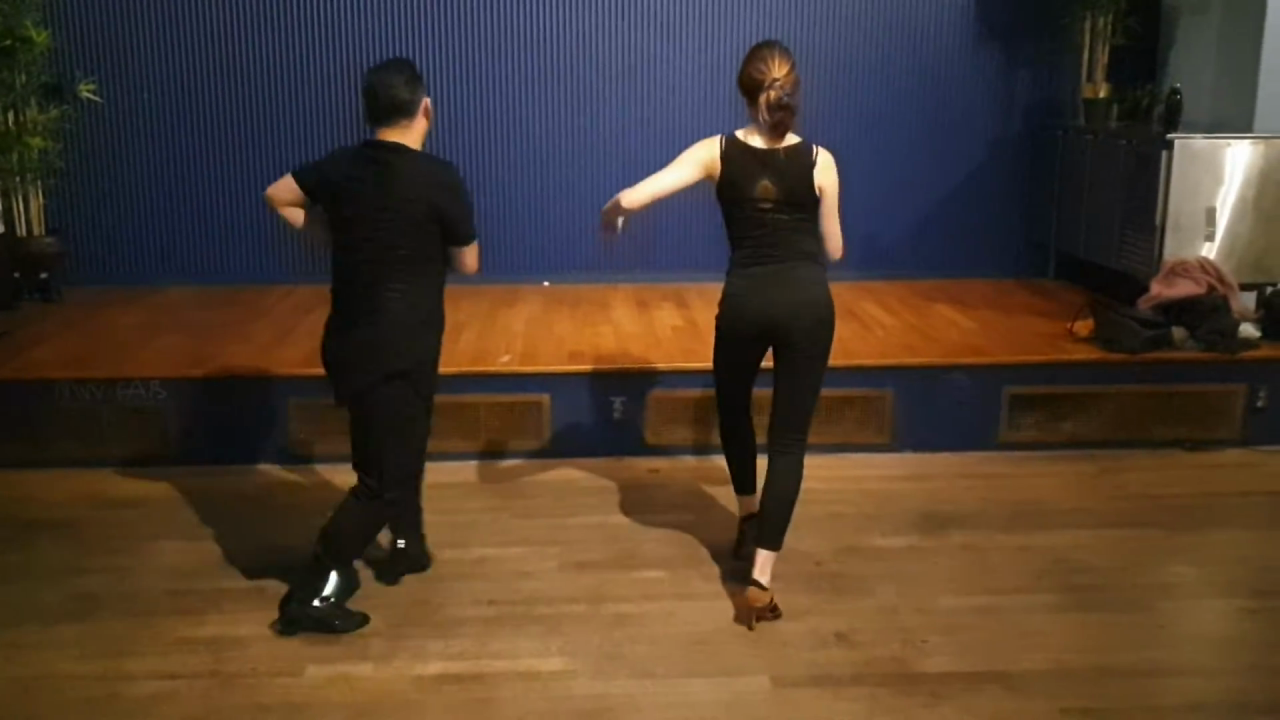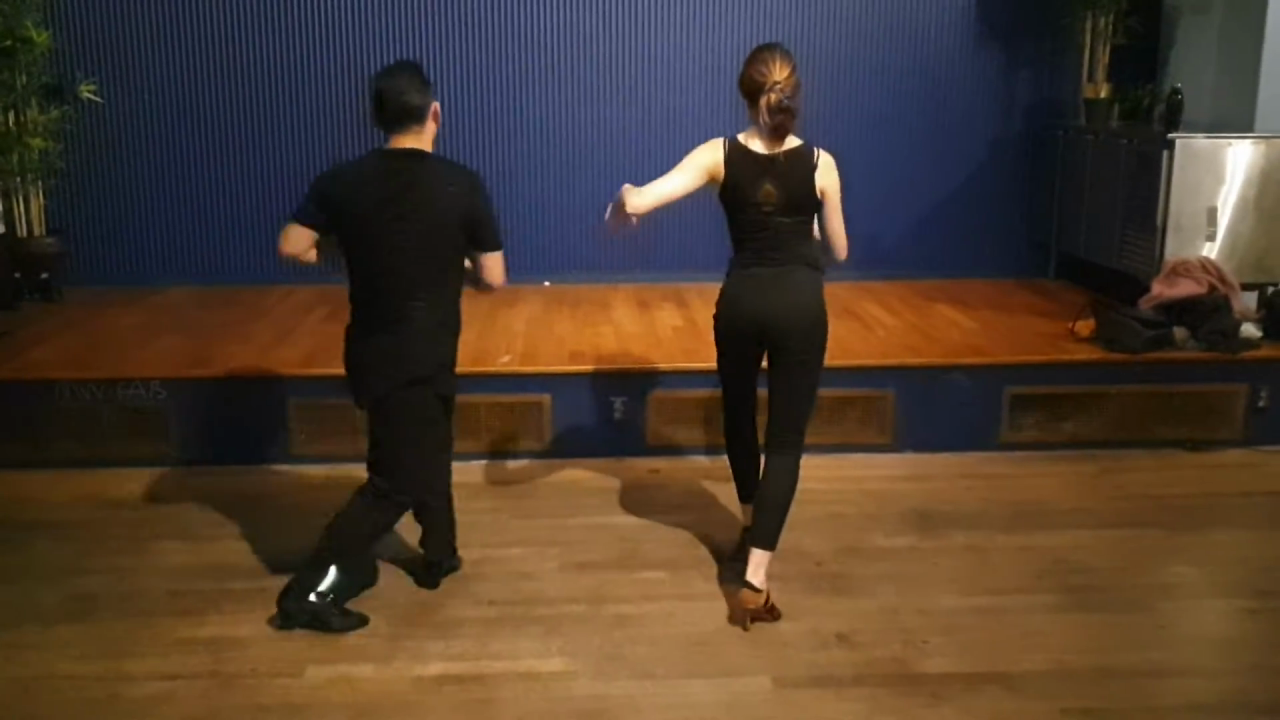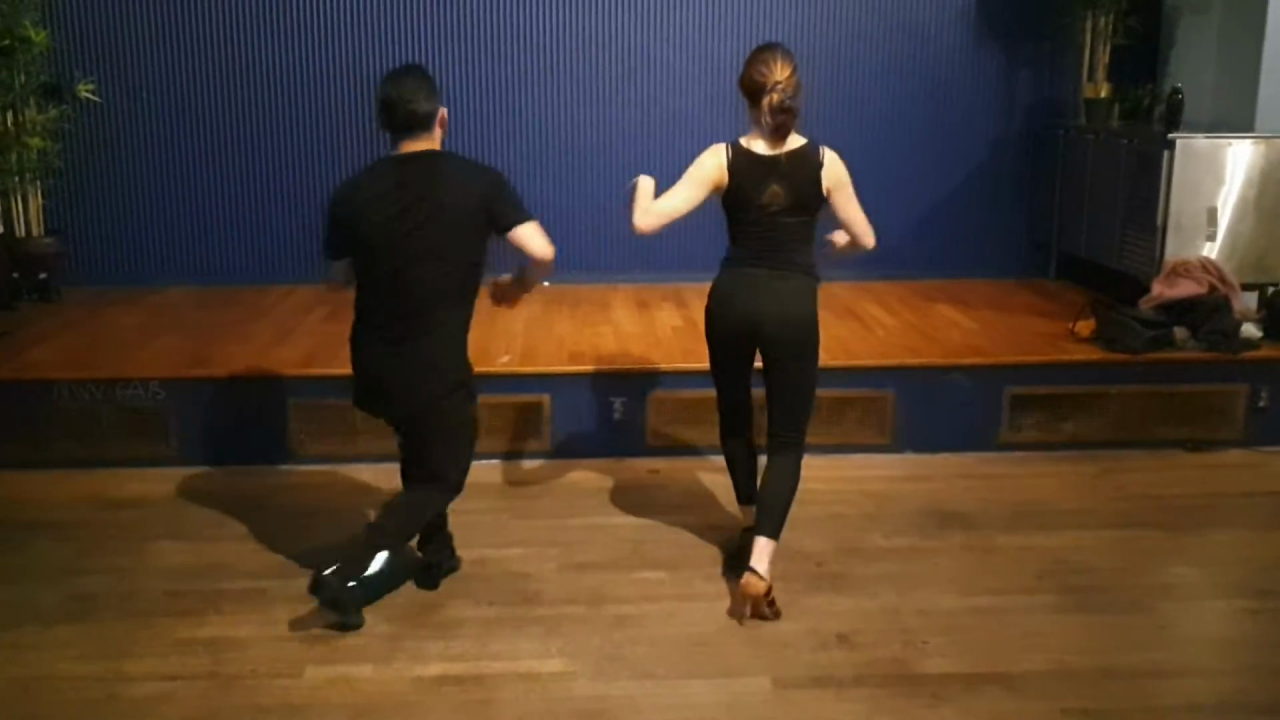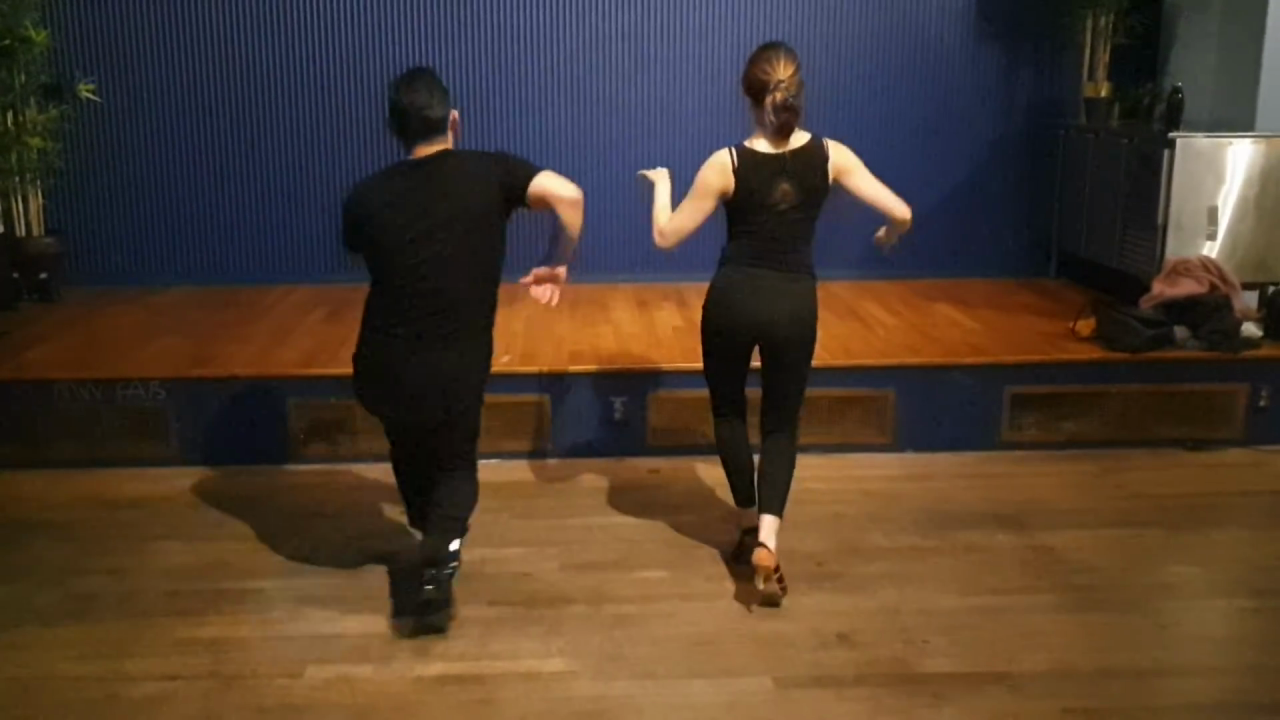
dt=0.1s
person 1, frame 1
left shoulder: (718, 152)
right shoulder: (818, 161)
left elbow: (630, 197)
right elbow: (833, 251)
left wrist: (612, 212)
left hip: (746, 301)
right hip: (806, 302)
left knee: (734, 409)
right knee: (789, 440)
left ankle: (749, 513)
right ankle: (760, 581)
person 1, frame 2
left shoulder: (717, 156)
right shoulder: (819, 164)
left elbow: (636, 205)
right elbow: (836, 252)
left wrist: (623, 198)
left hip: (739, 301)
right hip: (800, 305)
left knee: (737, 413)
right knee: (787, 443)
left ankle: (747, 524)
right ankle: (755, 582)
person 1, frame 3
left shoulder: (723, 160)
right shoulder: (824, 162)
left elbow: (646, 223)
right elbow: (865, 239)
left wrist: (643, 188)
right wrist: (837, 239)
left hip: (733, 301)
right hip: (793, 306)
left knee: (734, 416)
right knee: (787, 438)
left ankle: (750, 526)
right ankle: (759, 569)
person 1, frame 4
left shoulder: (724, 164)
right shoulder: (829, 156)
left elbow: (666, 236)
right elbow: (901, 214)
left wrist: (661, 187)
right wrist: (891, 233)
left hip: (734, 302)
right hip: (796, 305)
left knee: (729, 414)
right knee: (781, 426)
left ankle: (752, 527)
right ankle: (766, 542)
person 2, frame 1
left shoulder: (339, 166)
right shoulder: (438, 178)
left elbow: (278, 197)
right elbow: (468, 264)
left hip: (349, 344)
right hip: (394, 355)
left knee: (393, 451)
right knee: (385, 478)
left ankle: (407, 544)
right ankle: (311, 596)
person 2, frame 2
left shoulder: (341, 179)
right shoulder: (460, 184)
left elbow: (291, 247)
right elbow: (493, 277)
left hip: (368, 353)
right hip: (415, 361)
left knee: (427, 449)
right knee: (394, 482)
left ankle: (439, 550)
right ankle: (313, 592)
person 2, frame 3
left shoulder: (356, 193)
right shoulder: (479, 181)
left elbow: (341, 278)
right elbow: (542, 253)
right wrist: (516, 286)
left hip: (374, 363)
right hip: (434, 364)
left knee: (424, 452)
right knee: (438, 476)
left ankle: (436, 553)
right ankle: (347, 577)
person 2, frame 4
left shoulder: (364, 198)
right shoulder: (488, 172)
right elbow: (567, 195)
right wrist: (558, 265)
left hip: (384, 367)
right hip: (456, 369)
left knee: (412, 459)
right knee: (455, 470)
left ankle: (436, 552)
right ankle: (436, 571)
